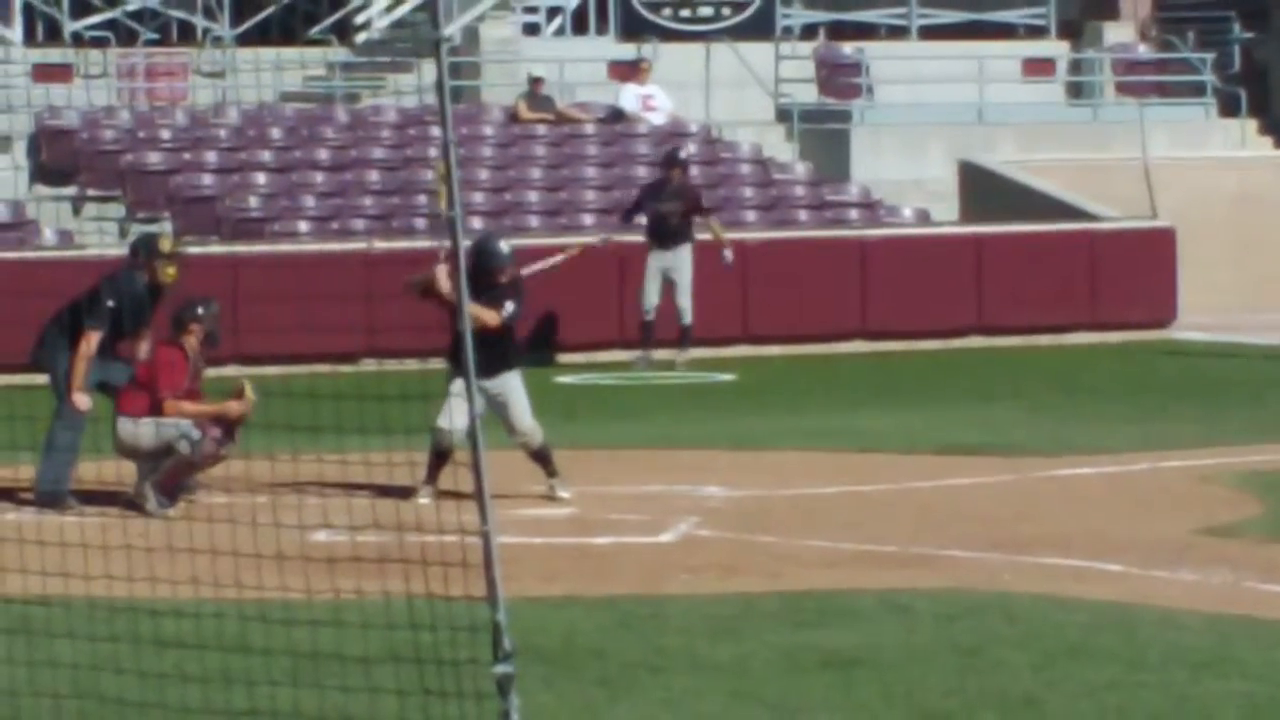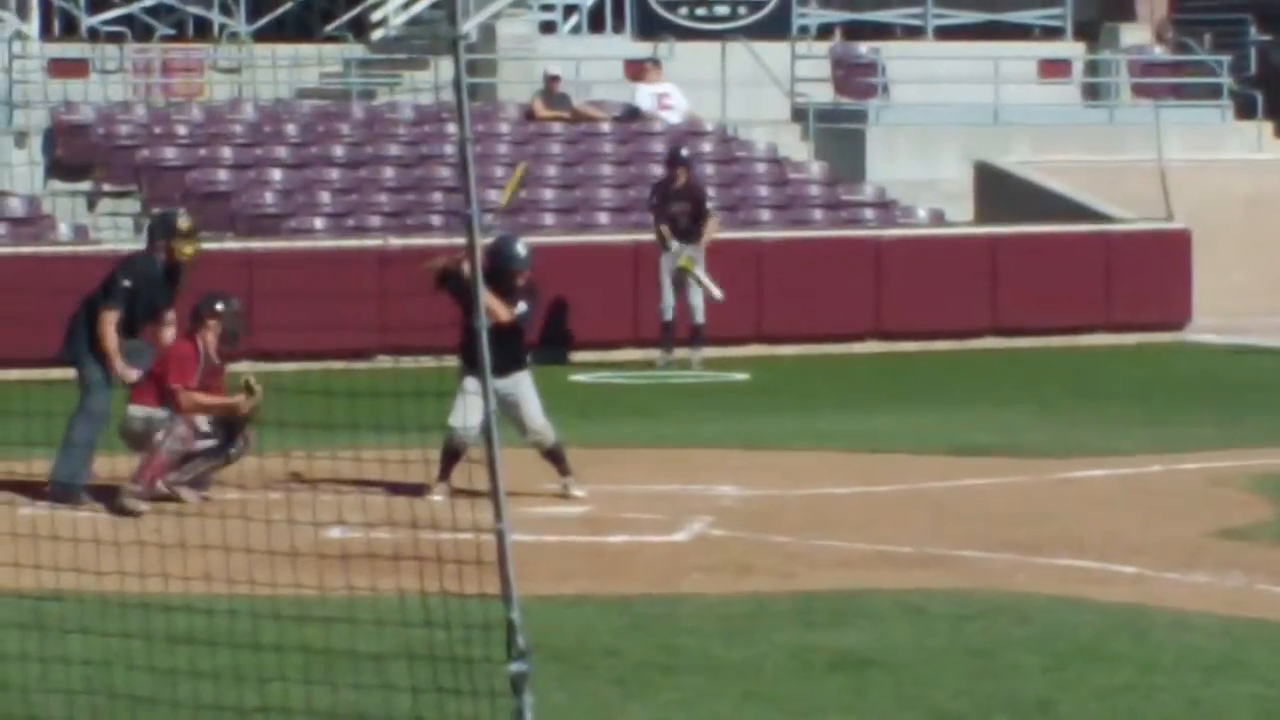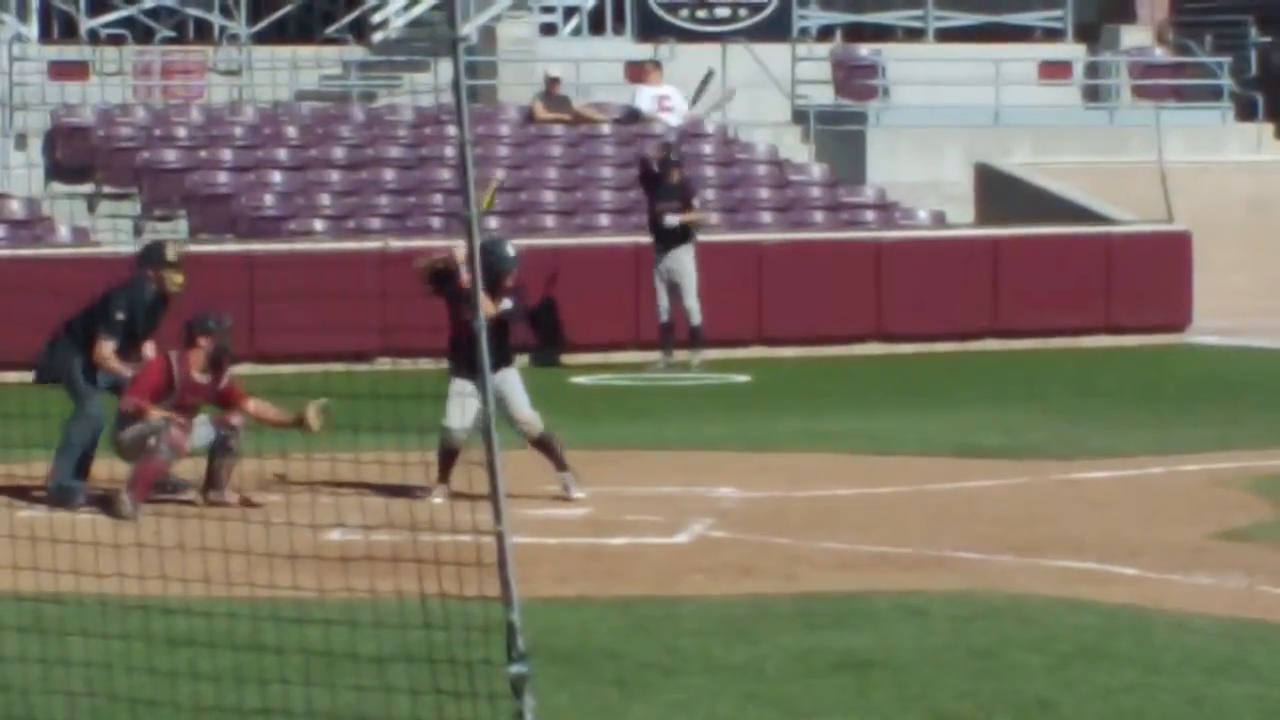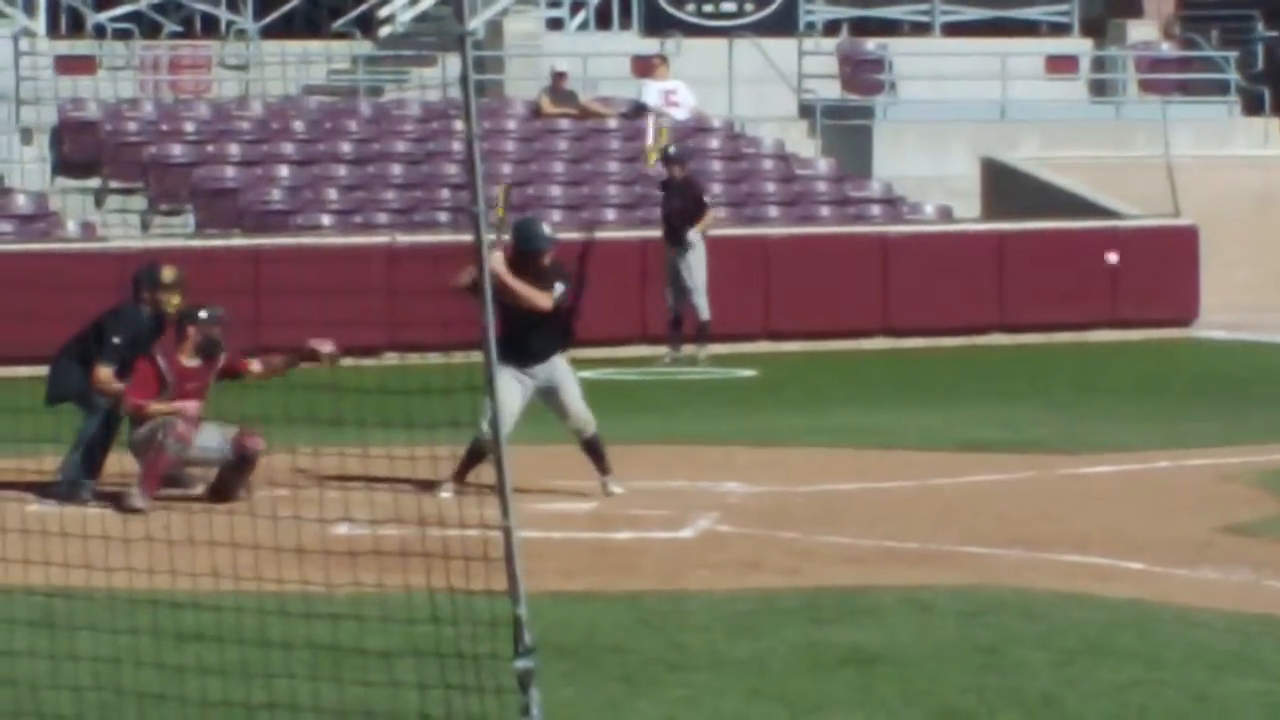
dt=0.7s
person 1, frame 1
left shoulder: (151, 288)
right shoulder: (115, 289)
left elbow: (141, 333)
right elbow: (88, 343)
right wrist: (77, 390)
left hip: (105, 350)
right hip: (66, 346)
right knee: (74, 410)
right ankle: (51, 489)
person 1, frame 2
left shoulder: (172, 269)
right shoulder: (133, 269)
left elbow: (165, 313)
right elbow: (106, 323)
right wrist: (119, 366)
left hip: (132, 339)
right hip: (94, 338)
right knee: (96, 404)
right ankle: (66, 482)
person 1, frame 3
left shoulder: (158, 296)
right shoulder: (126, 296)
left elbow: (142, 335)
right elbow: (103, 354)
right wrist: (136, 377)
left hip: (113, 355)
right hip: (74, 352)
right knee: (91, 409)
right ankle: (64, 485)
person 1, frame 4
left shoulder: (155, 319)
right shoulder: (124, 320)
left elbow: (142, 358)
right elbow: (101, 380)
left hip: (113, 371)
right hip: (75, 372)
right knee: (107, 408)
right ankle: (71, 481)
person 2, frame 1
left shoulder: (512, 288)
left elbow: (493, 319)
right elbow: (414, 285)
left wrist: (452, 294)
right wrist: (435, 276)
left hip: (503, 373)
right hip: (464, 374)
left knee: (525, 428)
right knee: (448, 431)
left ankle: (554, 479)
right ankle: (429, 483)
person 2, frame 2
left shoulder: (525, 292)
right shoulder: (469, 281)
left elbow: (503, 315)
right elbow: (433, 269)
left wrist: (474, 279)
right wrist: (458, 260)
left hip: (514, 374)
right hip: (475, 374)
left knee: (538, 428)
right knee: (461, 430)
left ankle: (568, 478)
right ankle: (442, 481)
person 2, frame 3
left shoulder: (511, 292)
right shoulder: (456, 278)
left elbow: (488, 311)
right elbow: (421, 268)
left wrist: (464, 271)
right wrist: (450, 258)
left hip: (500, 369)
right hip: (464, 372)
left knee: (528, 423)
right knee: (454, 429)
left ankle: (566, 475)
right ankle: (443, 482)
person 2, frame 4
left shoulder: (555, 272)
right shoulder: (502, 269)
left elbow: (545, 303)
right elbow: (458, 284)
left wrist: (504, 276)
right wrist: (481, 269)
left hip: (551, 362)
right hip: (512, 367)
left knee: (581, 419)
right knee: (492, 431)
left ankle: (606, 476)
right ankle: (456, 478)
person 3, frame 1
left shoulder: (690, 192)
right shoulder: (651, 190)
left elbow: (708, 217)
right elbow: (632, 211)
left wrist: (725, 244)
left hip: (681, 252)
right hip: (656, 252)
left knee: (683, 303)
right knee: (648, 304)
left ankle: (683, 353)
right ankle: (646, 352)
person 3, frame 2
left shoulder: (696, 190)
right shoulder: (659, 189)
left elbow: (711, 220)
right elbow: (659, 218)
left wrist: (700, 248)
right wrist: (673, 243)
left hip: (692, 250)
right hip: (668, 250)
left knee: (695, 302)
right knee: (666, 303)
left ankle: (697, 352)
right ankle: (666, 351)
person 3, frame 3
left shoulder: (686, 186)
right shoulder: (653, 182)
left elbow: (697, 214)
right elbow: (644, 162)
left wrist: (678, 218)
right wrist: (660, 150)
left hip: (682, 251)
right hip: (659, 252)
left knee: (690, 302)
right knee: (662, 305)
left ankle: (696, 352)
right ankle: (666, 353)
person 3, frame 4
left shoulder: (692, 185)
right shoulder: (668, 184)
left elbow: (708, 212)
left wrist: (696, 229)
left hip: (691, 249)
right hip: (672, 249)
left knee: (698, 297)
right knee: (673, 300)
left ankle: (703, 346)
right ankle: (674, 347)
person 4, frame 1
left shoulder: (193, 360)
right shoulder: (170, 356)
left elbow: (193, 407)
right elbow: (169, 407)
left wrist: (231, 408)
right wrist: (221, 409)
left hip: (156, 430)
right hip: (133, 430)
left knee: (223, 436)
right knee: (204, 436)
left ankle: (166, 483)
right ankle: (151, 490)
person 4, frame 2
left shoulder: (216, 359)
right shoulder: (184, 350)
left elbow: (215, 408)
right elbow: (183, 400)
left wrist: (243, 404)
right wrist: (231, 402)
left hip: (176, 424)
right hip: (142, 420)
left knee: (236, 440)
right knee: (181, 427)
left ankle: (171, 481)
right ankle: (135, 492)
person 4, frame 3
left shoulder: (217, 376)
right shoulder: (164, 366)
left elbow: (253, 406)
right elbow: (129, 405)
left wrist: (296, 420)
right wrist: (170, 416)
left hip: (173, 434)
right hip: (132, 437)
left knee: (232, 422)
right knee: (174, 432)
left ankle: (214, 490)
right ankle: (128, 497)
person 4, frame 4
left shoulder: (214, 359)
right shoulder: (155, 362)
left elbow: (259, 367)
right elbow: (131, 407)
left wrist: (303, 355)
right wrist: (177, 407)
left hip: (188, 437)
right hip: (150, 438)
left knee: (252, 444)
right knee: (181, 426)
left ankle: (224, 489)
right ankle: (141, 492)
